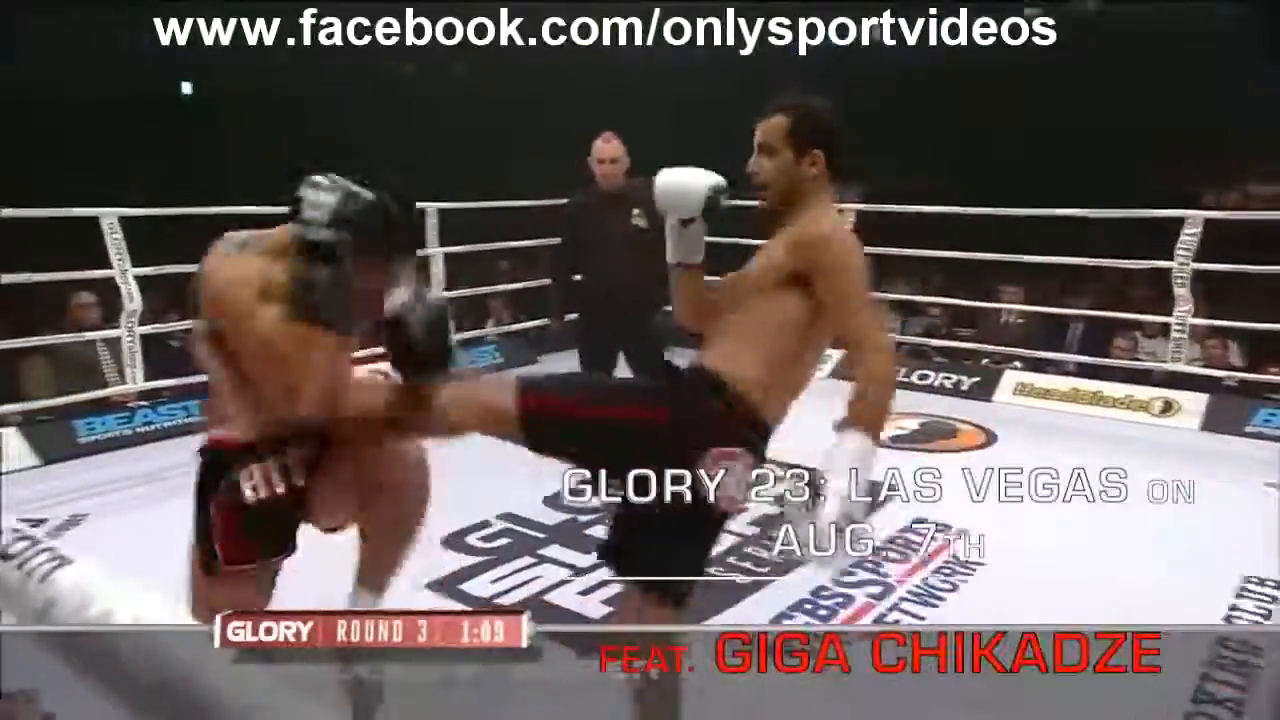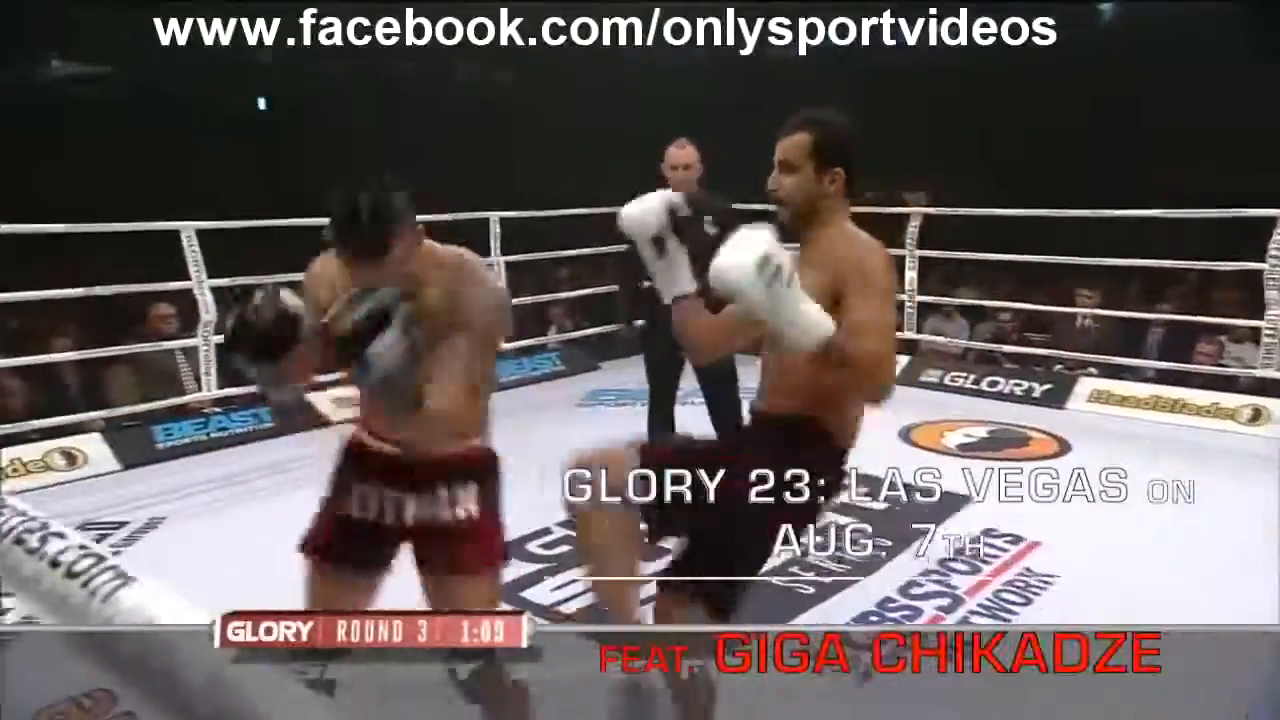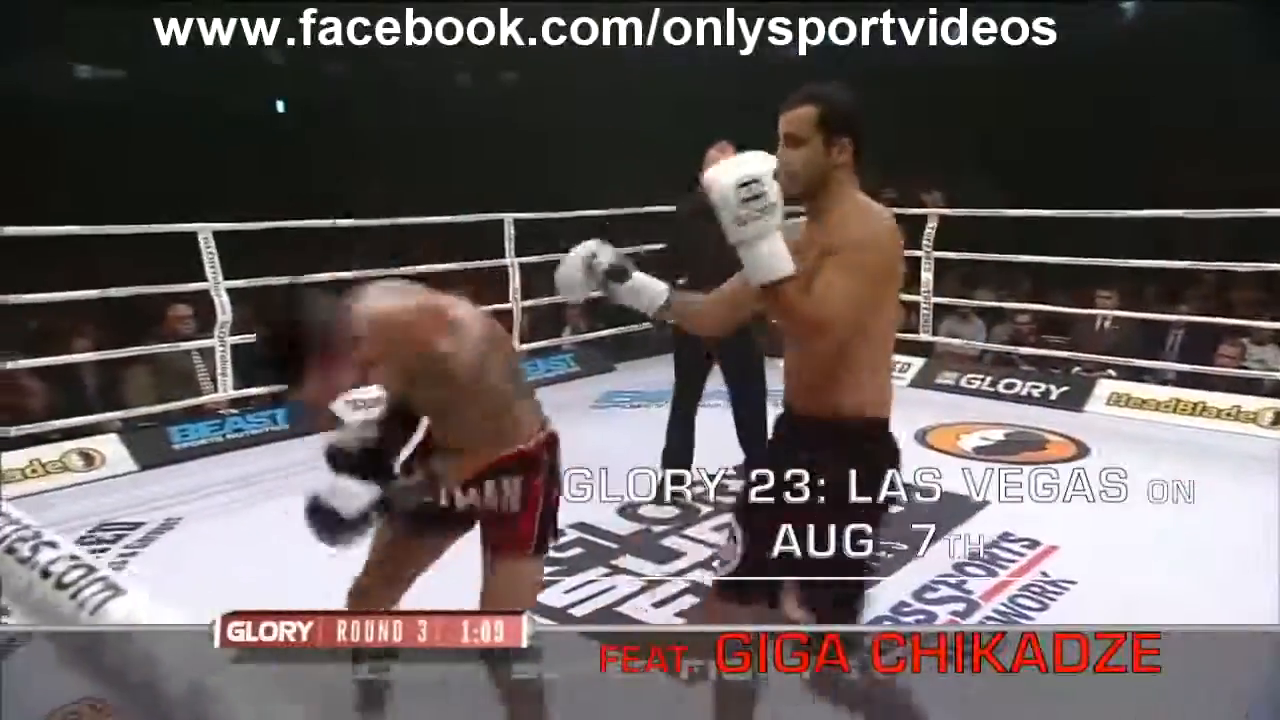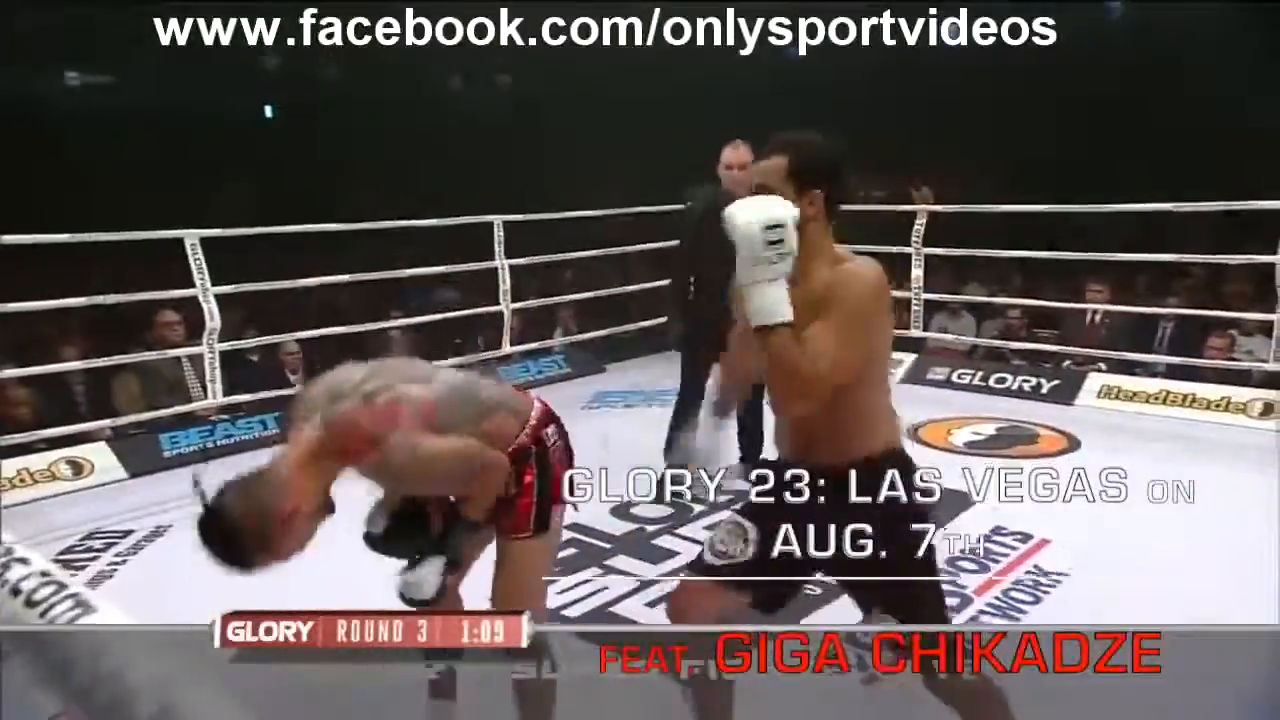
dt=0.2s
person 1, frame 1
left shoulder: (820, 240)
right shoulder: (801, 244)
left elbow: (877, 360)
right elbow: (700, 314)
left wrist: (850, 461)
right wrist: (686, 229)
left hip: (695, 420)
right hip: (721, 451)
left knee: (479, 402)
right knee: (646, 617)
person 1, frame 2
left shoulder: (859, 256)
right shoulder: (789, 263)
left elbow: (878, 375)
right elbow: (707, 341)
left wrist: (792, 310)
right wrist: (665, 255)
left hip: (791, 456)
right hip: (764, 449)
left knee: (594, 475)
right knee: (679, 605)
person 1, frame 3
left shoulder: (868, 229)
right shoulder: (797, 234)
left elbow: (816, 337)
right elbow: (713, 318)
left wrist: (761, 243)
right wrist: (624, 281)
left hip: (847, 454)
right hip: (797, 440)
right knee: (731, 616)
person 1, frame 4
left shoulder: (857, 283)
right shoulder: (761, 279)
left elbow: (805, 393)
right elbow: (738, 372)
left wrist: (769, 287)
left hip: (868, 491)
right hip: (797, 478)
right knee: (693, 603)
person 2, frame 1
left shoulder: (378, 261)
right shoulder: (235, 269)
right elbow: (300, 397)
right wrist: (323, 268)
left hip: (332, 437)
right hip: (246, 460)
left knee: (404, 469)
left ankle: (365, 605)
person 2, frame 2
left shoulder: (475, 289)
right shoulder: (329, 275)
left elbow: (452, 422)
right elbow: (290, 371)
left wrist: (392, 372)
right wrist: (270, 348)
left hip: (455, 476)
right hip: (371, 469)
left knee: (476, 658)
person 2, frame 3
left shoulder: (459, 349)
right shoulder: (361, 310)
left elbow: (479, 453)
left wrist: (381, 497)
right wrist: (379, 422)
left hip: (514, 468)
right hip: (445, 454)
right knee: (367, 601)
person 2, frame 4
left shoulder: (387, 450)
right shoulder: (307, 415)
left elbow: (493, 468)
left wrist: (450, 541)
right wrist: (399, 504)
left hip: (529, 453)
right hip: (484, 441)
right knee: (435, 601)
person 3, frame 1
left shoulder: (647, 199)
right shoulder: (578, 207)
left elbow: (662, 257)
right elbow: (564, 262)
left wrist: (658, 305)
left hip: (640, 314)
right hip: (594, 316)
left knee: (654, 382)
person 3, frame 2
left shoulder: (719, 210)
right elbow: (632, 271)
right wrist: (630, 314)
right hip: (661, 323)
left knee: (723, 399)
right knee: (661, 401)
person 3, frame 3
right shoulder: (689, 212)
right elbow: (672, 266)
left hip: (740, 325)
left knee: (750, 401)
right knee: (683, 403)
left ankle: (757, 466)
right ankle: (675, 472)
person 3, frame 4
right shoulder: (701, 207)
right elbow: (683, 266)
right wrist: (679, 311)
right hip: (703, 318)
left knee: (752, 395)
right knee: (690, 393)
left ankle: (752, 458)
